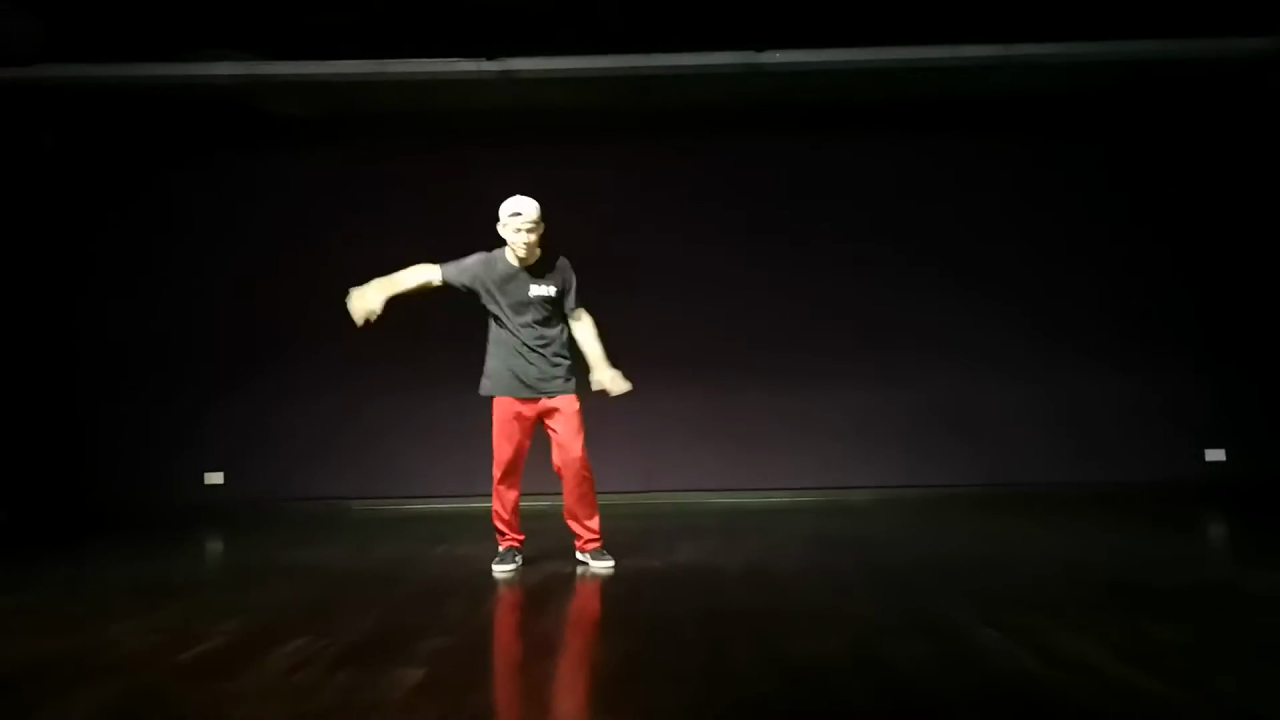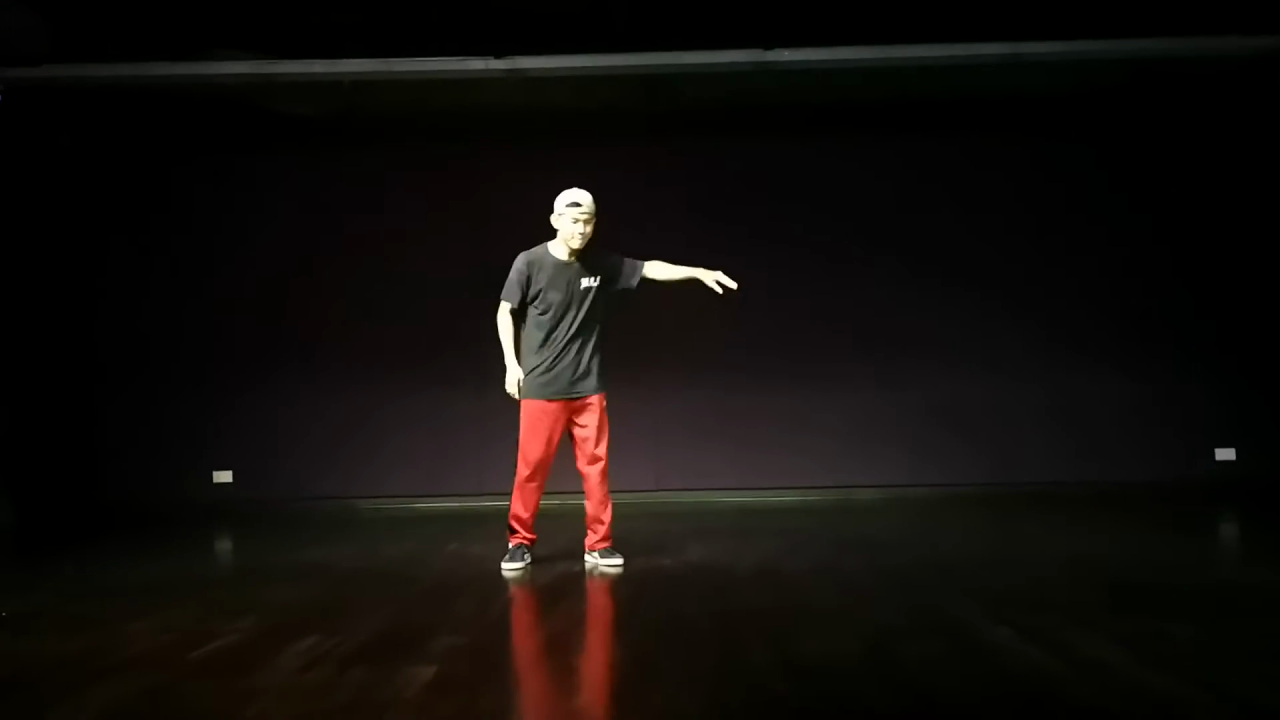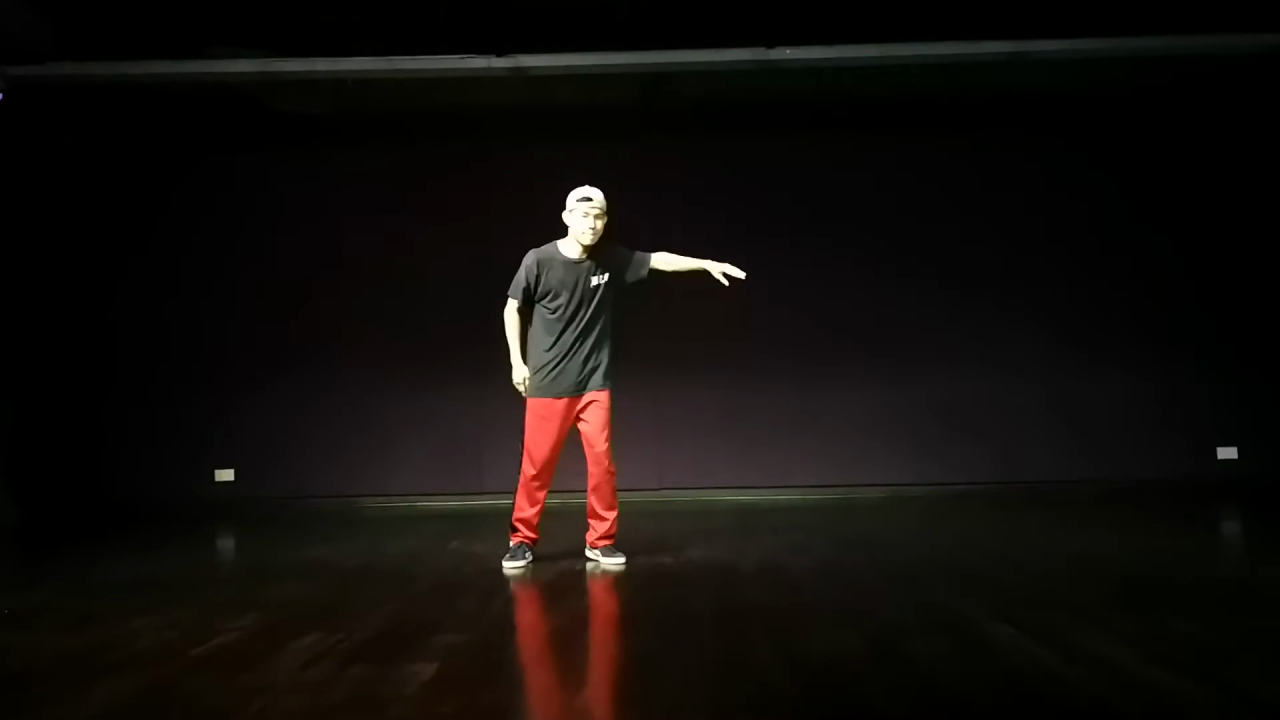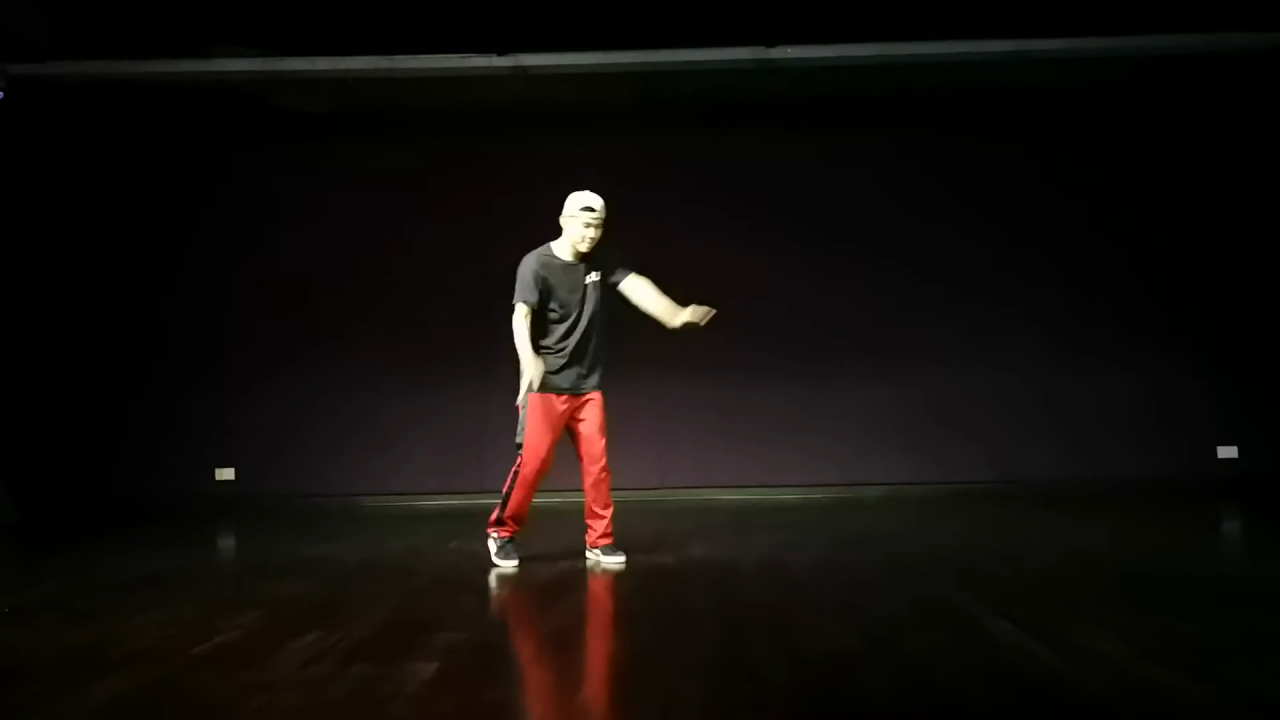
dt=0.4s
person 1, frame 1
left shoulder: (559, 268)
right shoulder: (483, 266)
left elbow: (577, 316)
right elbow: (430, 273)
left wrist: (600, 364)
right wrist: (379, 289)
left hip: (559, 383)
right hip: (512, 386)
left knee: (574, 462)
right knee: (506, 468)
left ankle: (589, 543)
right ankle: (510, 544)
person 1, frame 2
left shoulder: (602, 262)
right shoulder: (529, 263)
left elbow: (648, 268)
right elbow: (505, 311)
left wrist: (699, 272)
right wrist: (511, 363)
left hip: (587, 383)
right hip: (541, 385)
left knee: (595, 463)
right knee: (532, 465)
left ankle: (599, 543)
right ankle: (520, 542)
person 1, frame 3
left shoulder: (612, 259)
right shoulder: (539, 261)
left elbow: (658, 260)
right elbow: (512, 308)
left wrist: (707, 264)
right wrist: (517, 361)
left hip: (594, 383)
right hip: (547, 383)
left knee: (602, 462)
right knee: (537, 464)
left ankle: (601, 541)
right ankle: (522, 540)
person 1, frame 4
left shoulder: (599, 263)
right shoulder: (536, 264)
left elbow: (635, 286)
right elbow: (521, 316)
left wrist: (675, 315)
right wrist: (528, 361)
left hip: (587, 383)
right hip: (546, 383)
left knee: (597, 463)
right knee: (533, 460)
left ankle: (599, 540)
right ankle: (502, 531)
